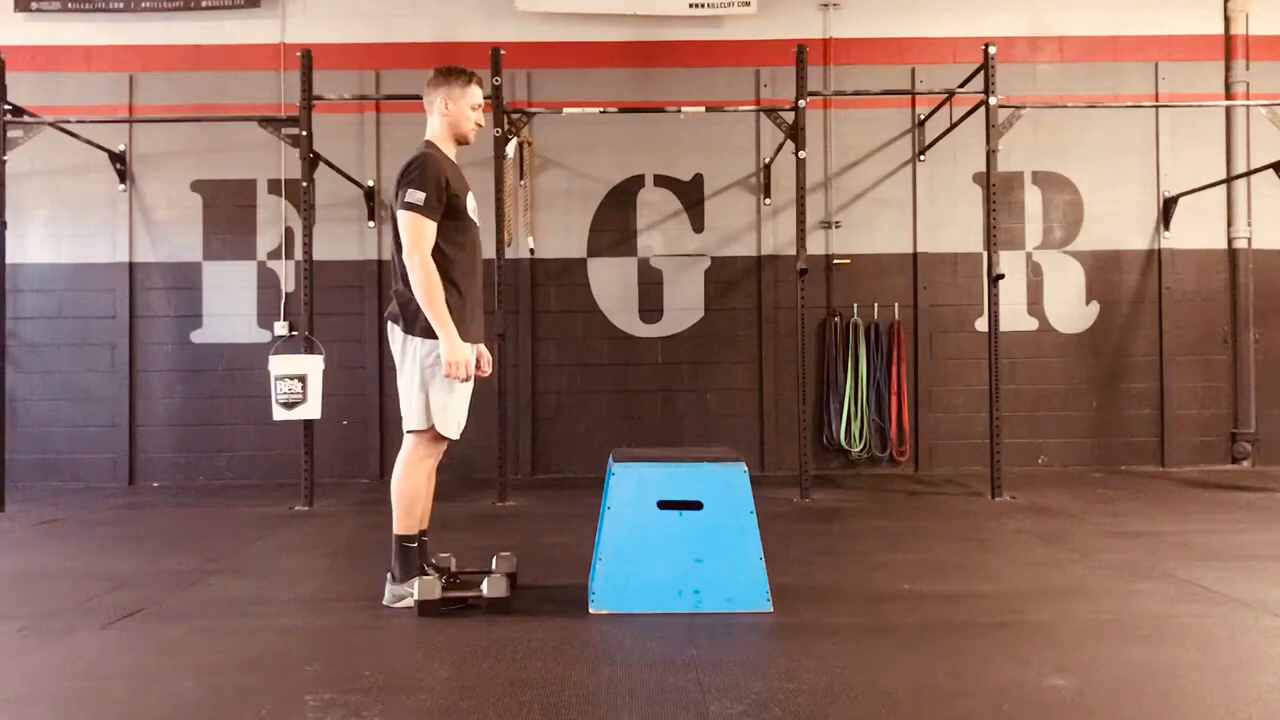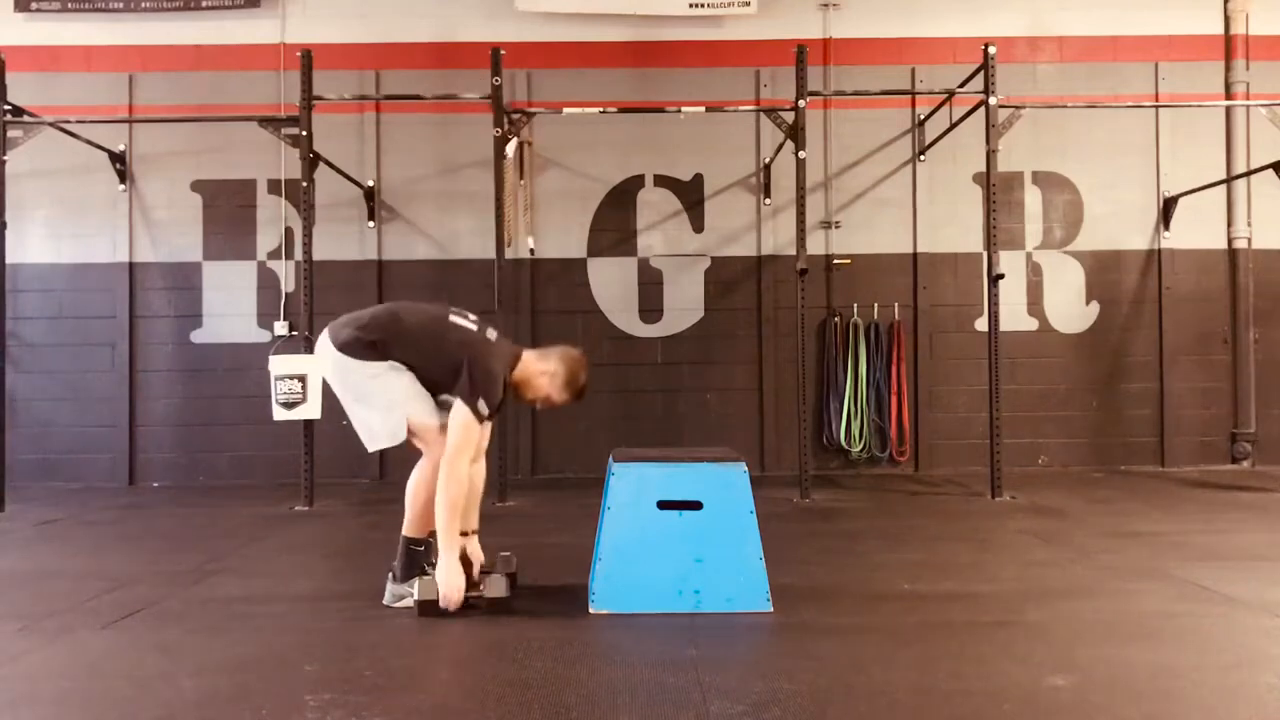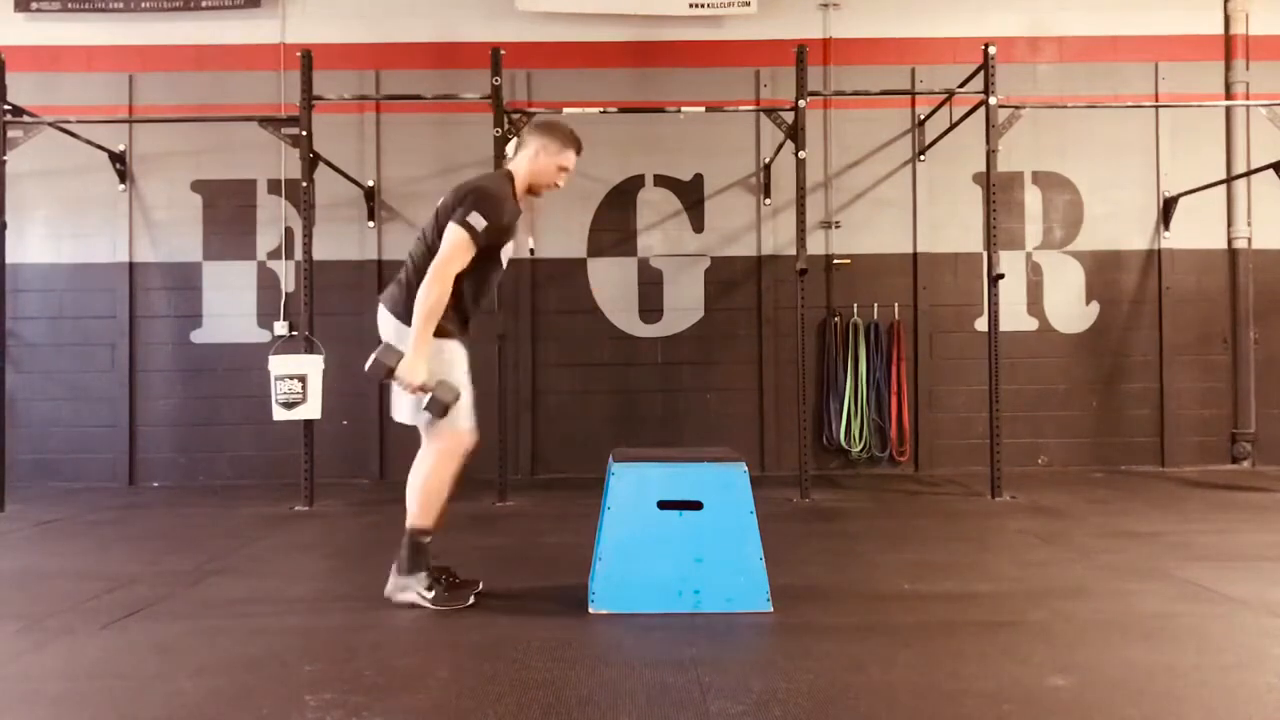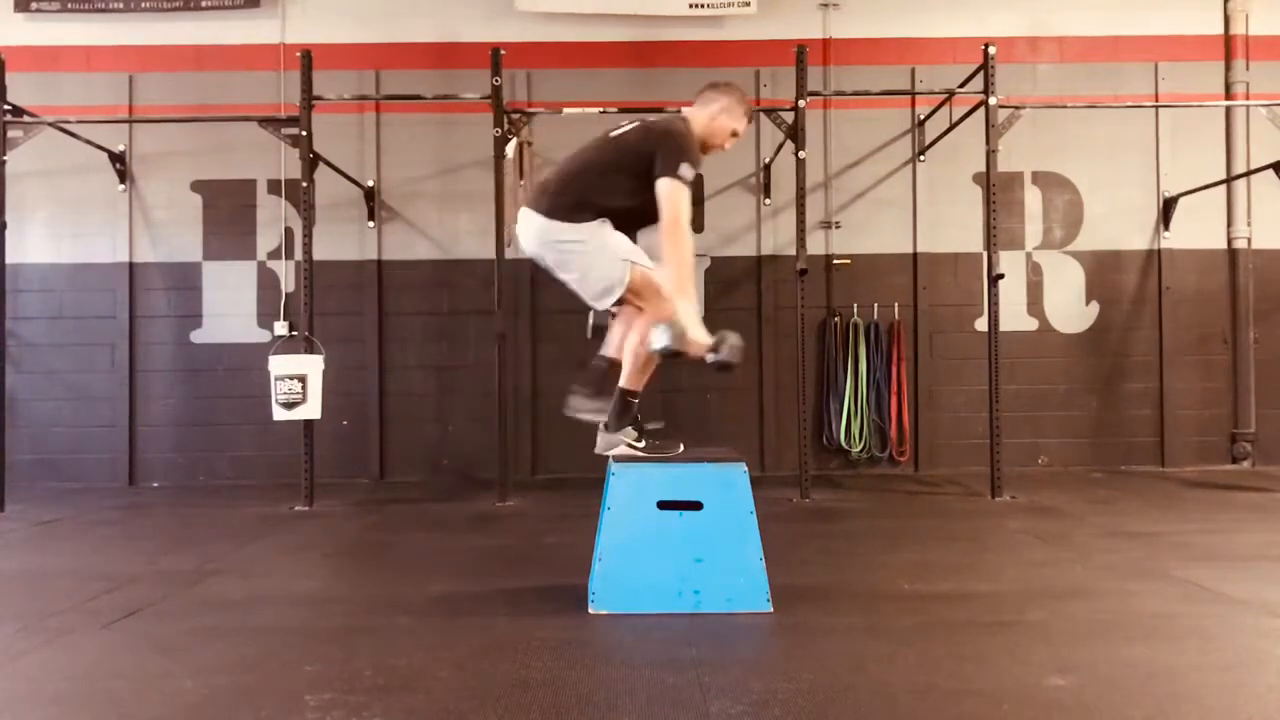
dt=1s
person 1, frame 1
left shoulder: (449, 172)
right shoulder: (425, 168)
right elbow: (417, 258)
left wrist: (473, 338)
right wrist: (448, 337)
left hip: (451, 334)
right hip: (431, 334)
left knee: (432, 444)
right knee: (423, 443)
left ankle: (417, 564)
right ankle: (403, 575)
person 1, frame 2
left shoulder: (497, 364)
right shoulder: (489, 370)
left elbow: (473, 459)
right elbow: (455, 464)
left wrist: (469, 535)
right wrist: (449, 556)
left hip: (359, 350)
right hip: (355, 353)
left knee: (440, 449)
right knee: (438, 449)
left ankle: (419, 562)
right ankle: (407, 577)
person 1, frame 3
left shoulder: (501, 199)
right shoulder: (491, 198)
right elbow: (440, 274)
left wrist: (428, 347)
right wrist: (417, 353)
left hip: (434, 324)
right hip: (419, 322)
left knee: (442, 439)
right knee: (455, 439)
left ankle: (417, 563)
right ankle: (411, 569)
person 1, frame 4
left shoulder: (658, 134)
right shoulder: (679, 142)
left elbow: (627, 209)
right elbow: (675, 233)
right wrist: (690, 319)
left hip: (542, 221)
right hip: (563, 225)
left knee: (644, 301)
right knee: (660, 305)
left ankle: (595, 389)
right ankle: (620, 427)
